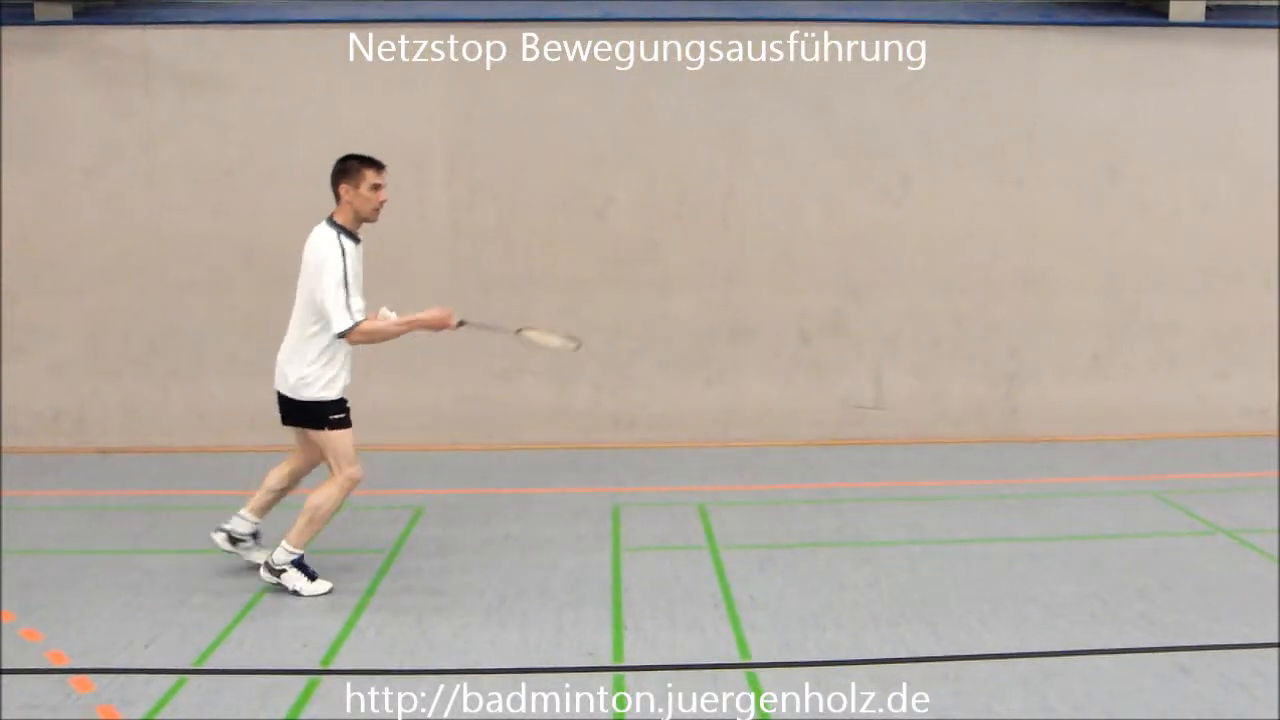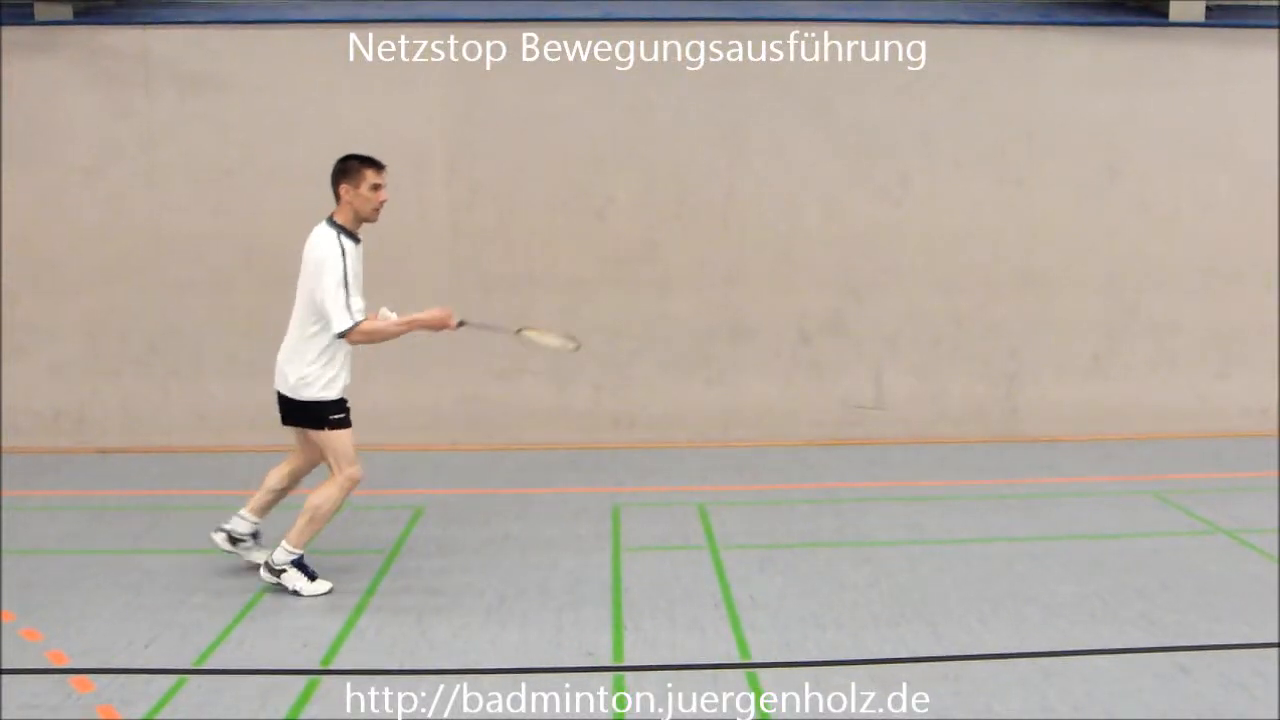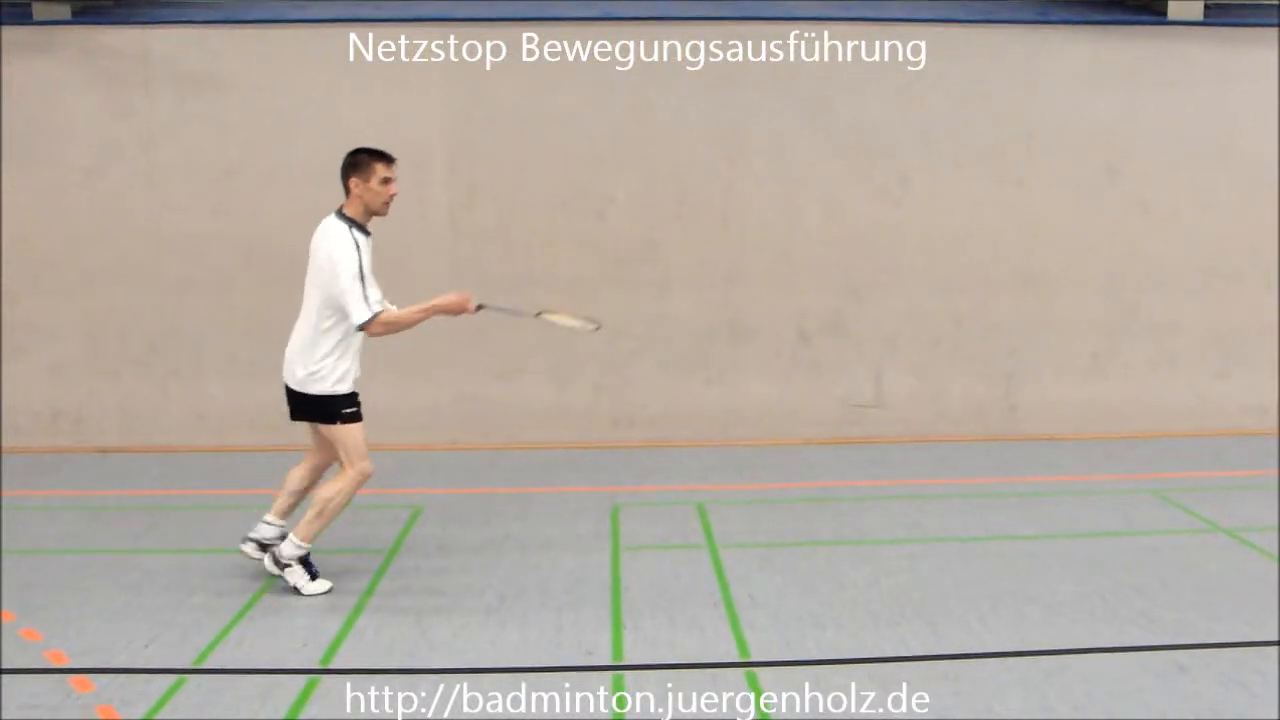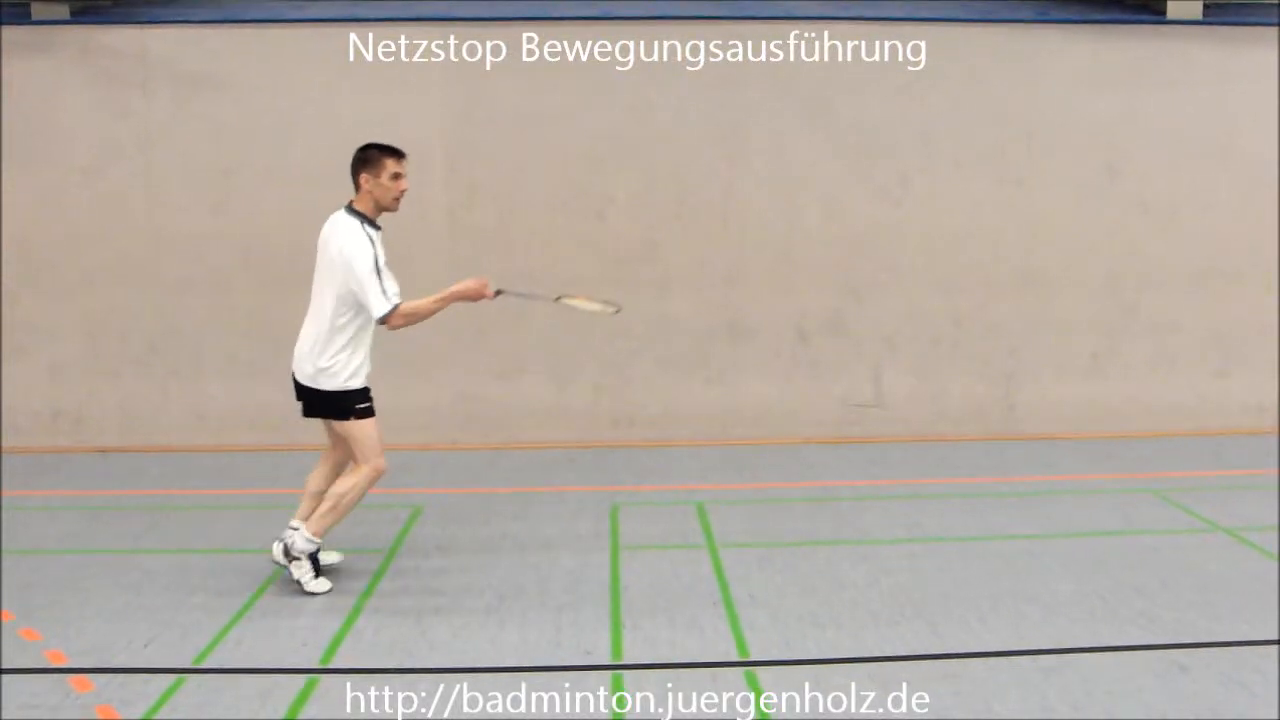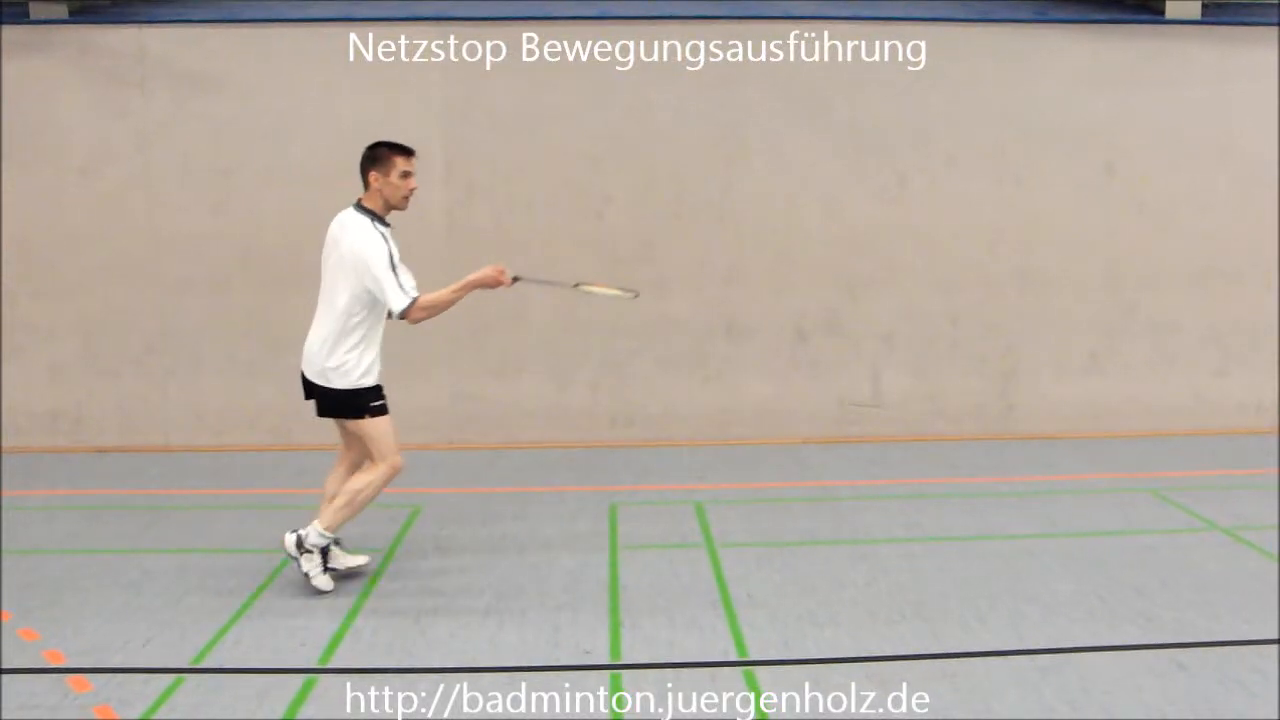
dt=0.1s
person 1, frame 1
left shoulder: (333, 237)
right shoulder: (335, 252)
right elbow: (352, 331)
left wrist: (379, 320)
right wrist: (419, 322)
left hip: (305, 376)
right hip: (314, 382)
left knee: (306, 459)
right knee: (347, 473)
left ankle: (239, 528)
right ankle: (283, 561)
person 1, frame 2
left shoulder: (332, 237)
right shoulder: (335, 252)
right elbow: (352, 332)
left wrist: (378, 320)
right wrist: (418, 322)
left hip: (305, 376)
right hip: (314, 382)
left knee: (306, 458)
right knee: (347, 473)
left ankle: (240, 527)
right ankle: (283, 561)
person 1, frame 3
left shoulder: (333, 229)
right shoulder: (345, 247)
right elbow: (372, 323)
left wrist: (392, 311)
right wrist: (436, 307)
left hip: (310, 368)
right hip: (324, 377)
left knee: (322, 456)
right knee: (357, 468)
left ankle: (266, 533)
right ankle: (290, 555)
person 1, frame 4
left shoulder: (339, 223)
right shoulder: (358, 242)
right elbow: (393, 316)
left wrist: (408, 304)
right wrist: (456, 294)
left hip: (320, 364)
right hip: (335, 372)
left knee: (341, 454)
right knee: (370, 464)
left ankle: (296, 537)
right ankle: (301, 546)
person 1, frame 5
left shoulder: (346, 222)
right shoulder: (372, 241)
right elbow: (412, 310)
left wrist: (382, 306)
right wrist: (473, 282)
left hip: (328, 363)
right hip: (346, 371)
left knee: (356, 453)
right knee: (386, 462)
left ankle: (318, 543)
right ankle: (314, 538)
